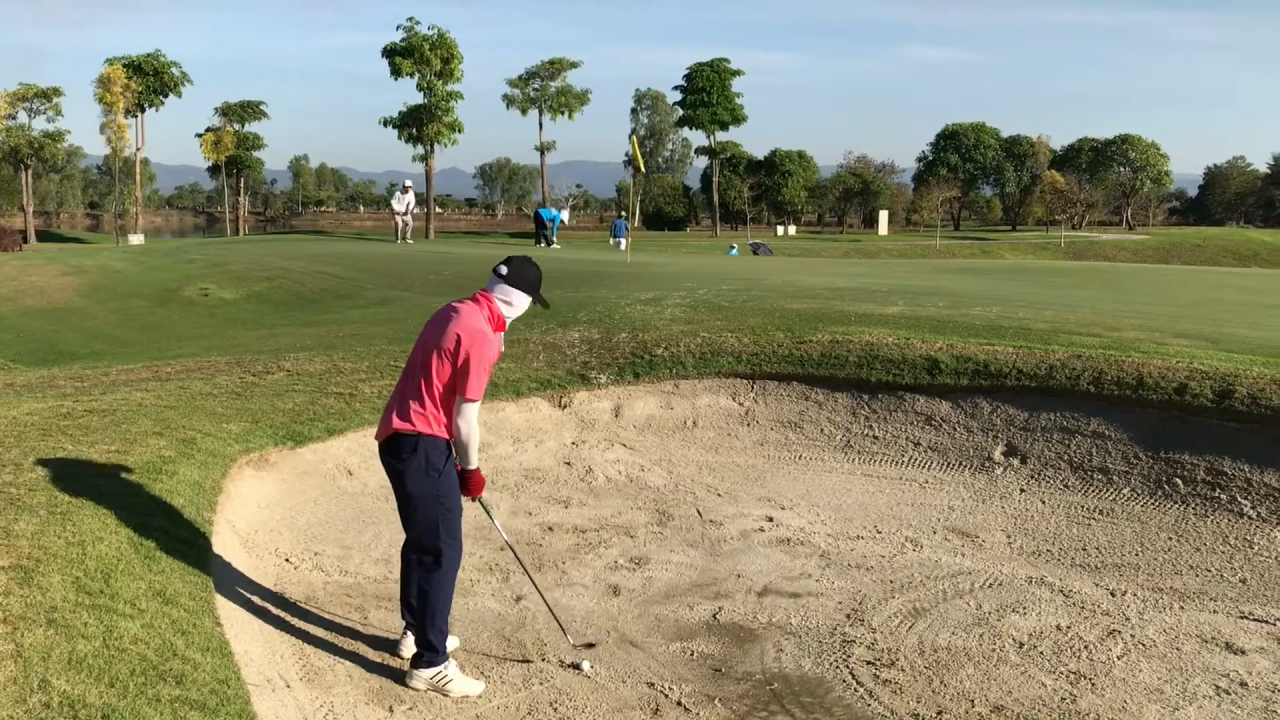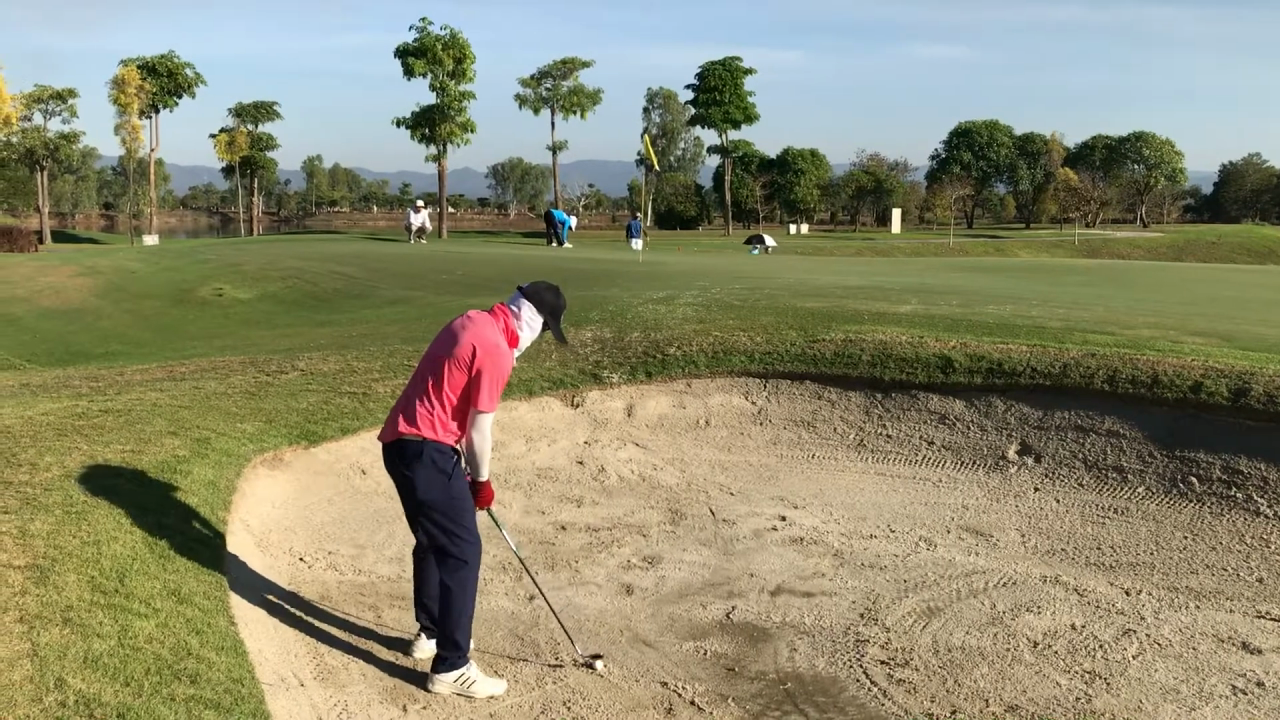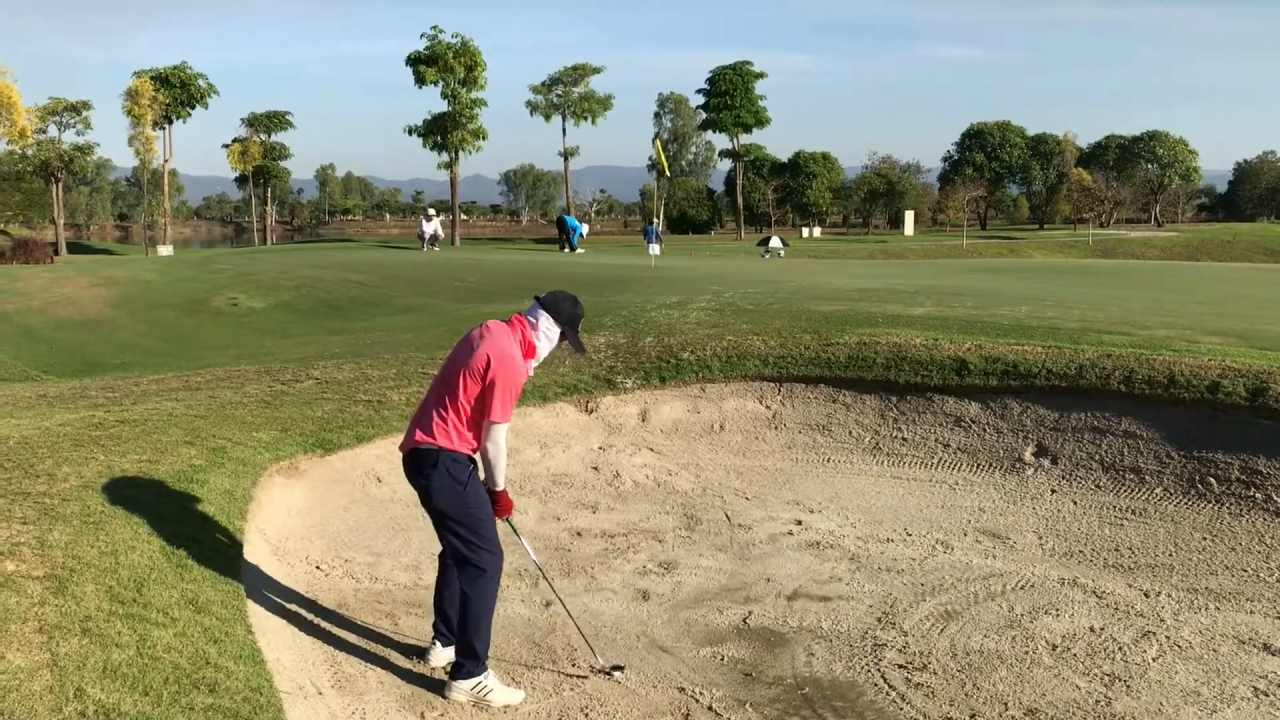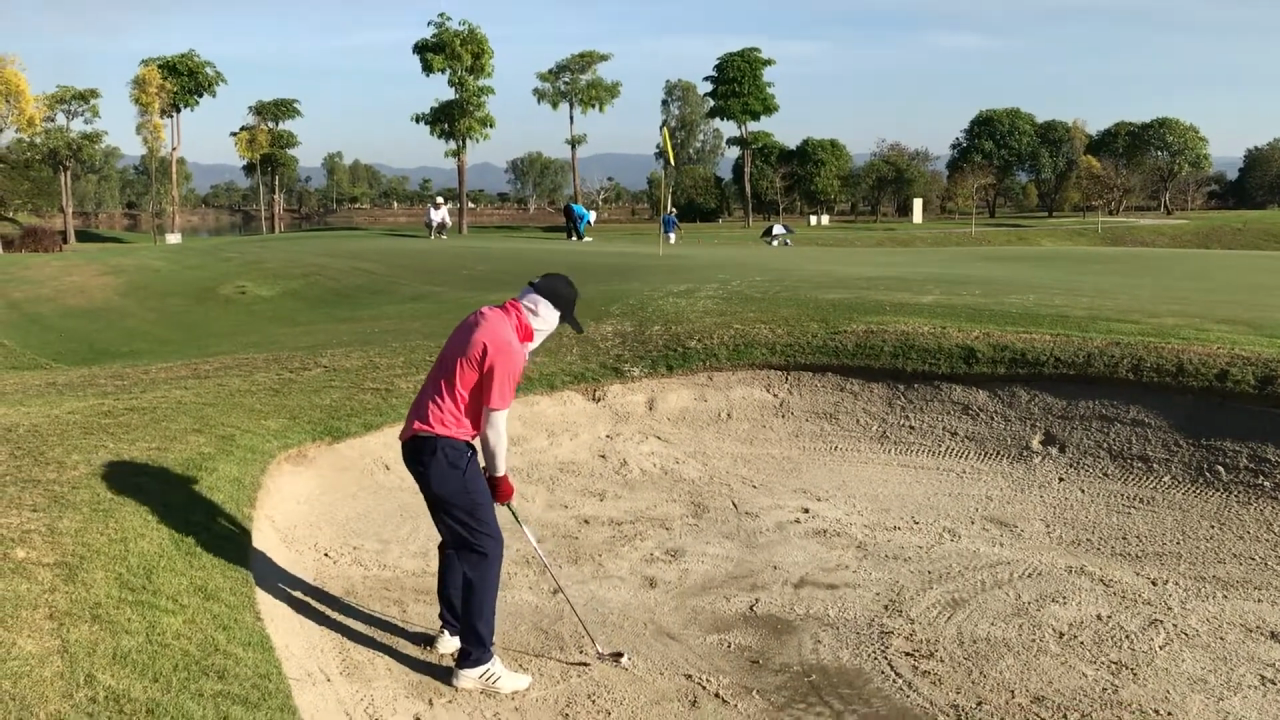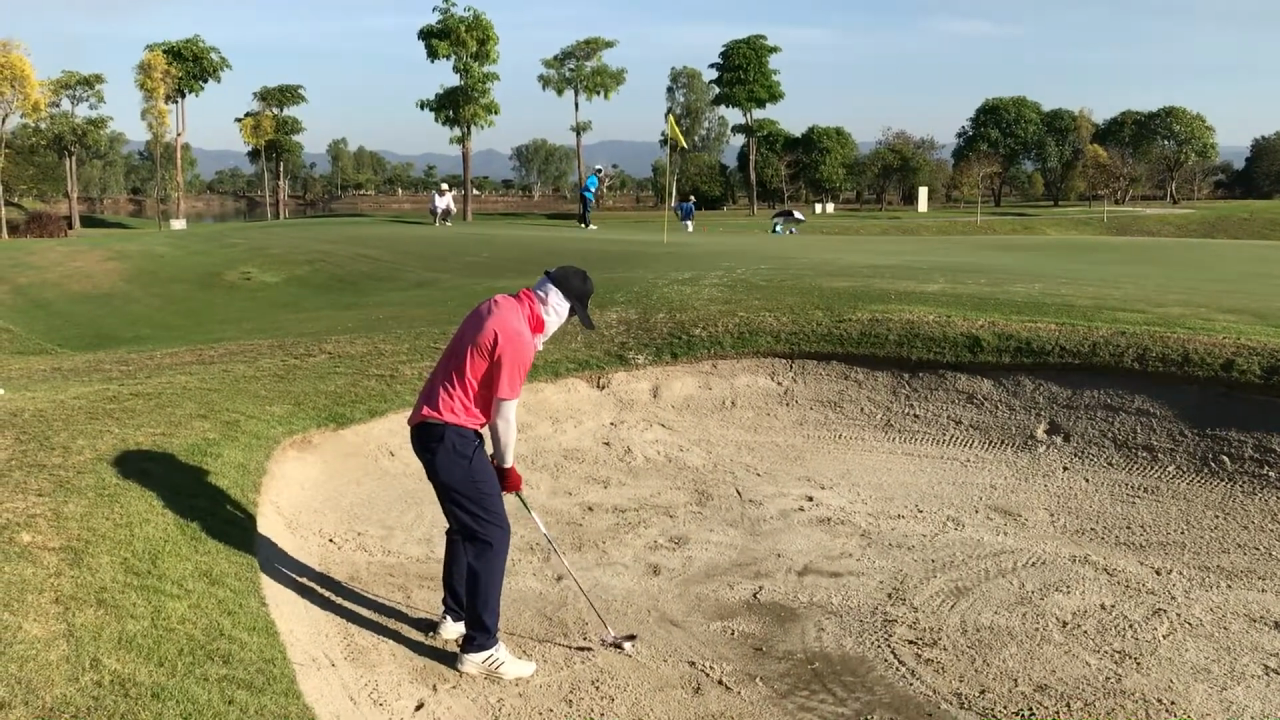
dt=1s
person 1, frame 1
left shoulder: (453, 312)
right shoulder: (481, 337)
right elbow: (464, 418)
left wrist: (460, 462)
right wrist: (471, 469)
left hip: (397, 437)
right hip: (422, 445)
left knee: (421, 542)
right knee: (442, 553)
left ankle: (417, 632)
right ankle: (429, 664)
person 1, frame 2
left shoulder: (471, 321)
right shoulder: (496, 351)
right elbow: (478, 429)
left wrist: (468, 472)
right wrist: (481, 481)
left hip: (400, 442)
right hip: (428, 452)
left knee: (433, 542)
right knee: (463, 552)
left ankle: (430, 634)
right ankle: (451, 668)
person 1, frame 3
left shoulder: (491, 330)
right shoulder: (510, 361)
right elbow: (492, 439)
left wrist: (490, 486)
right wrist: (498, 491)
left hip: (422, 451)
right hip: (444, 460)
left knee: (460, 551)
right knee: (484, 560)
left ankle: (445, 642)
right ankle: (468, 676)
person 1, frame 4
left shoulder: (487, 317)
right shoulder: (508, 346)
right elbow: (493, 425)
right wrist: (499, 477)
left hip: (421, 439)
right hip: (443, 448)
left knee: (459, 539)
right knee: (485, 547)
left ankle: (452, 630)
right ankle: (475, 664)
person 1, frame 5
left shoulder: (499, 305)
right shoulder: (517, 337)
right elbow: (502, 415)
right wrist: (506, 468)
left hip: (431, 425)
right hip: (451, 435)
left knee: (468, 525)
right knee: (491, 534)
left ankle: (455, 616)
right ankle: (479, 649)
